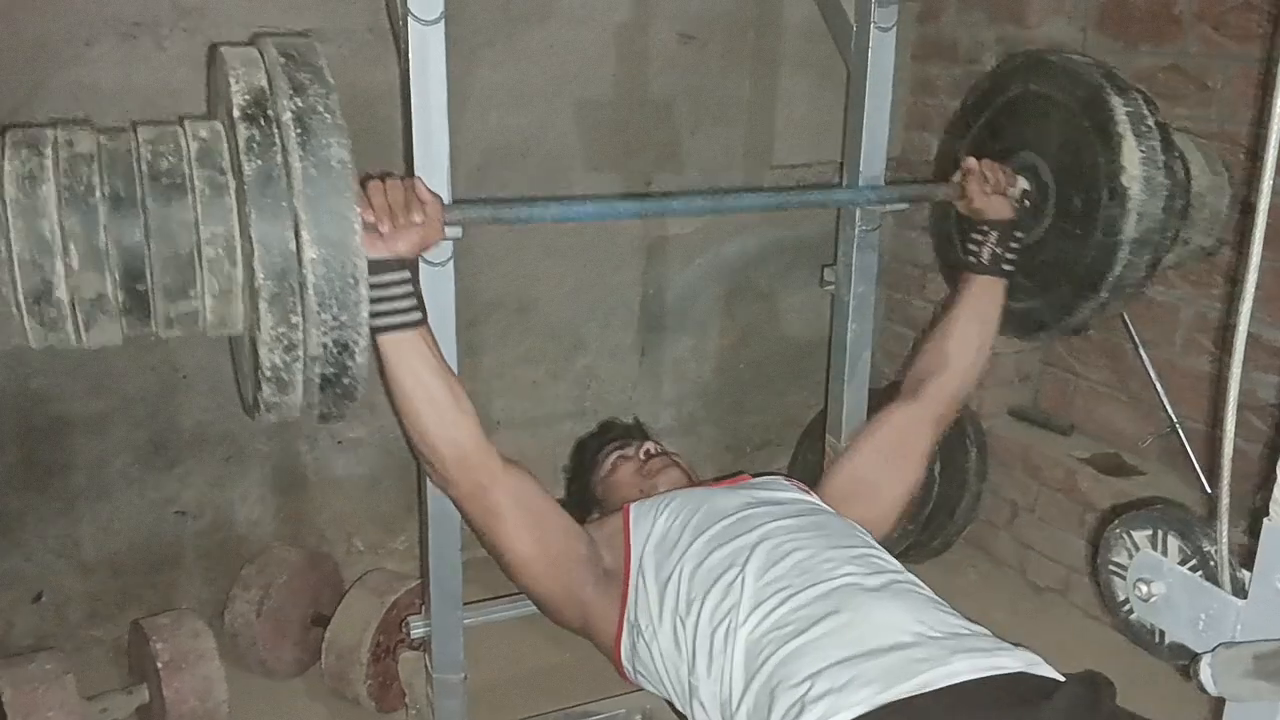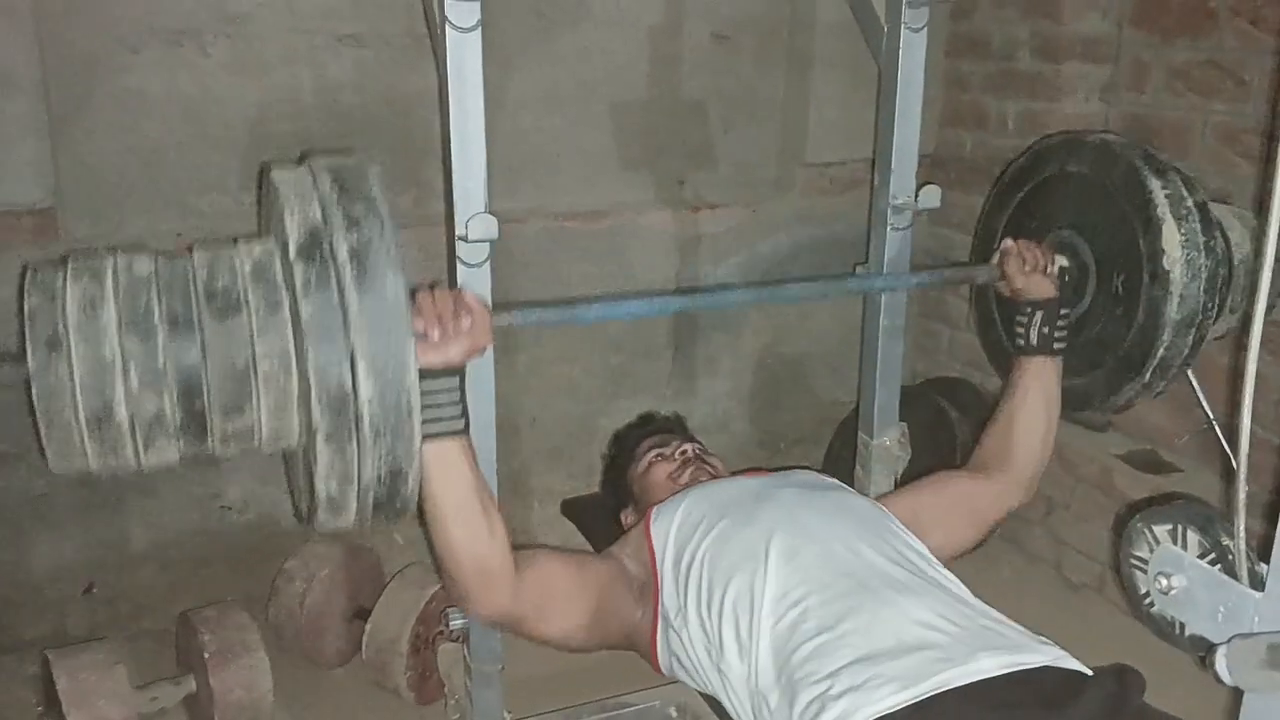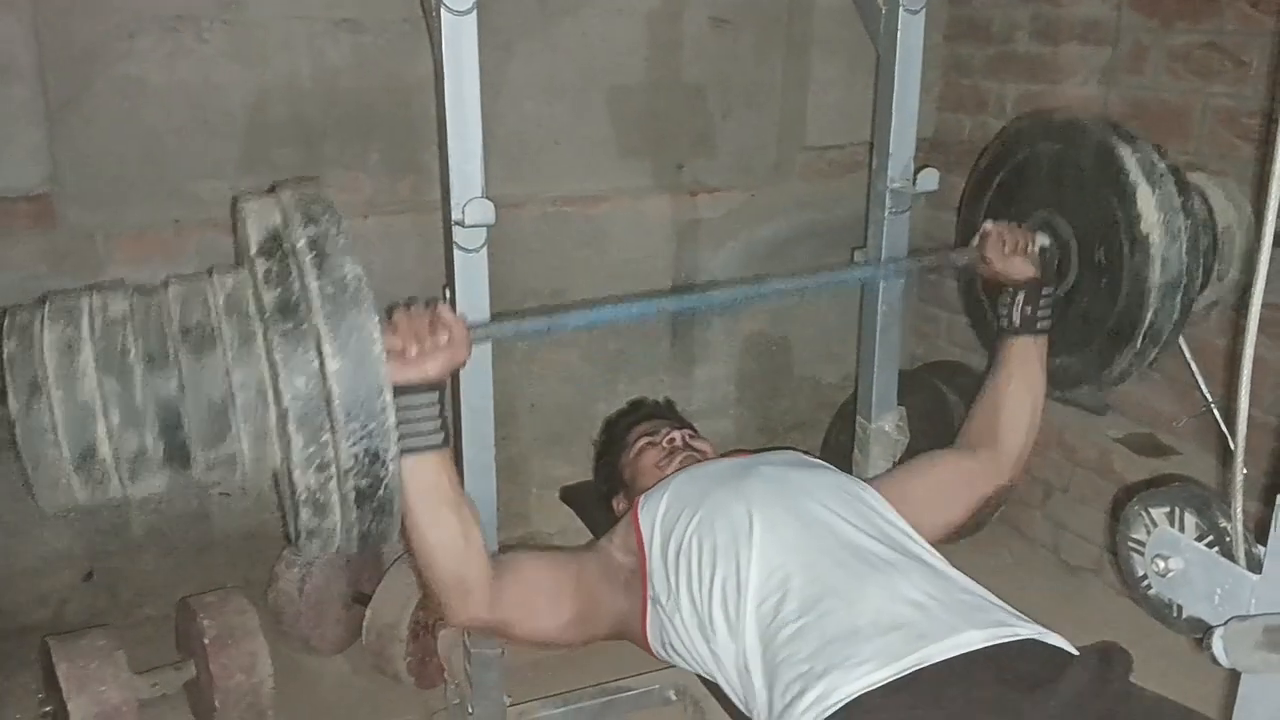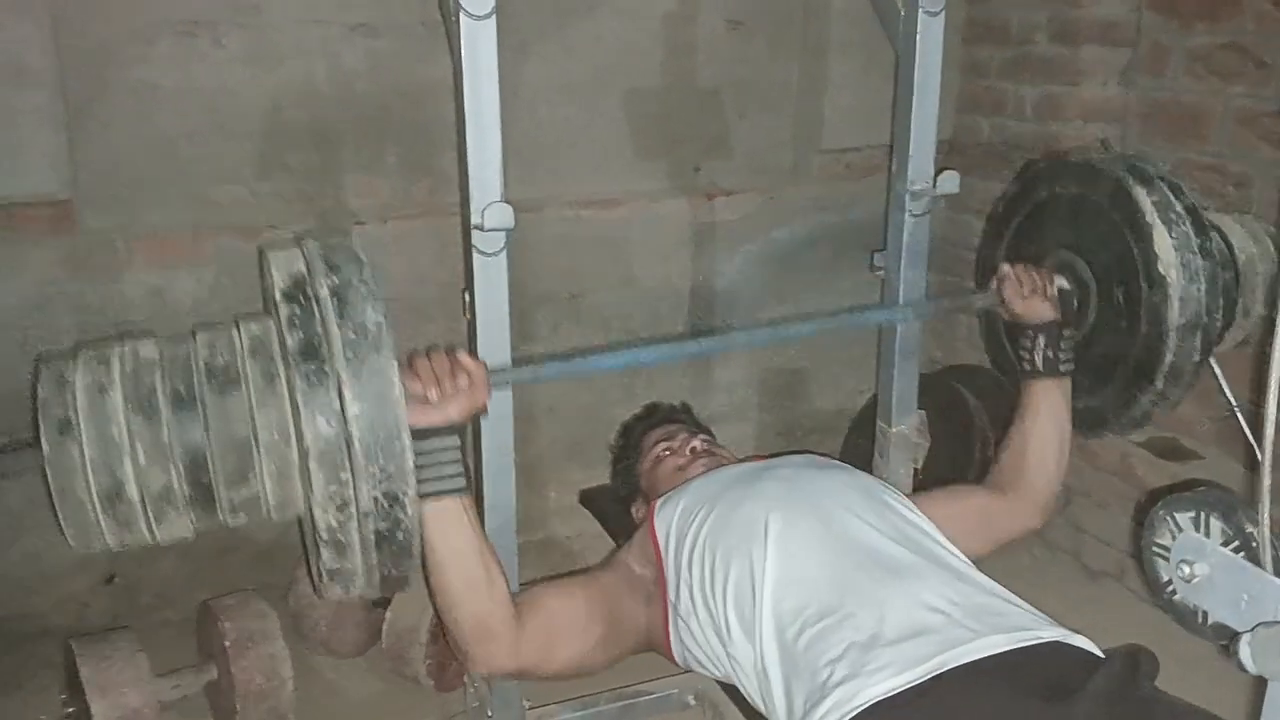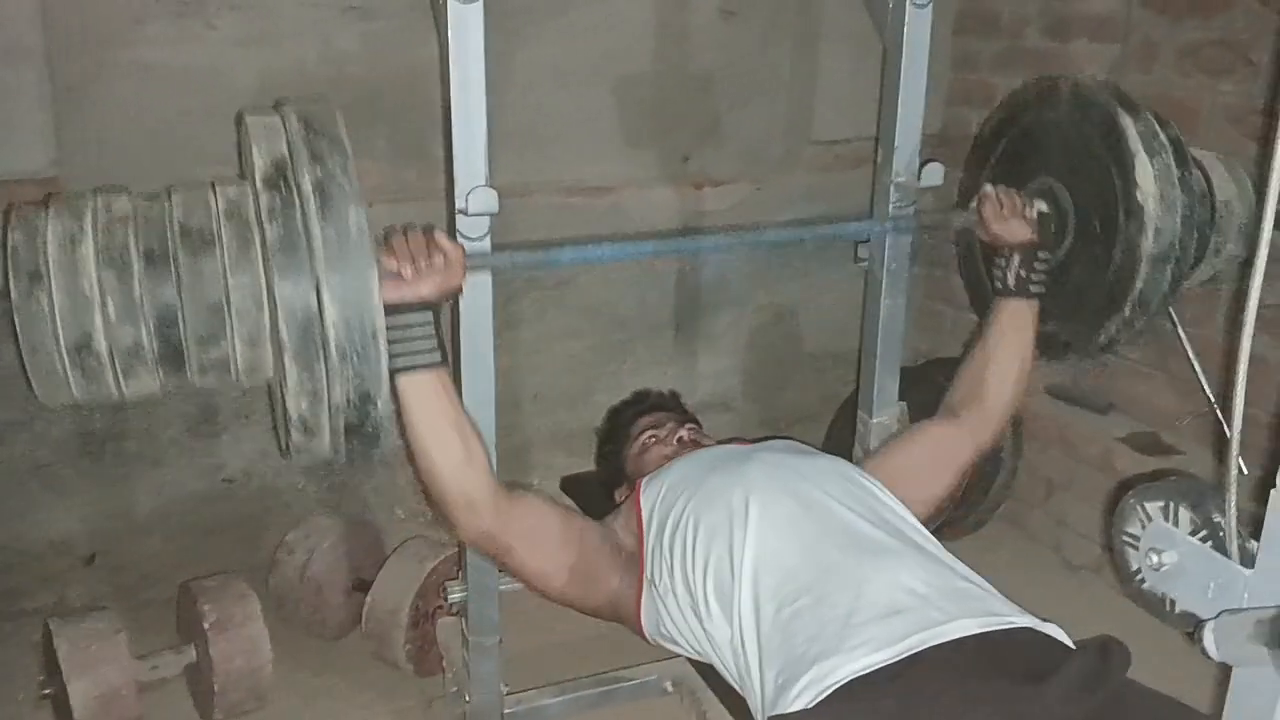
dt=1s
person 1, frame 1
left shoulder: (807, 508)
right shoulder: (605, 567)
left elbow: (927, 401)
right elbow: (471, 469)
left wrist: (994, 239)
right wrist: (390, 274)
person 1, frame 2
left shoulder: (843, 502)
right shoulder: (643, 570)
left elbow: (1004, 477)
right elbow: (493, 586)
left wrist: (1038, 317)
right wrist: (439, 383)
person 1, frame 3
left shoulder: (833, 490)
right shoulder: (633, 559)
left elbow: (989, 458)
right elbow: (473, 593)
left wrist: (1023, 299)
right wrist: (416, 399)
person 1, frame 4
left shoulder: (852, 490)
right shoulder: (651, 569)
left elbow: (1021, 499)
right elbow: (496, 640)
left wrist: (1044, 339)
right wrist: (437, 441)
person 1, frame 5
left shoulder: (836, 479)
right shoulder: (627, 552)
left elbow: (970, 418)
right elbow: (479, 507)
left wrist: (1019, 266)
right wrist: (410, 320)
left hip: (1020, 651)
